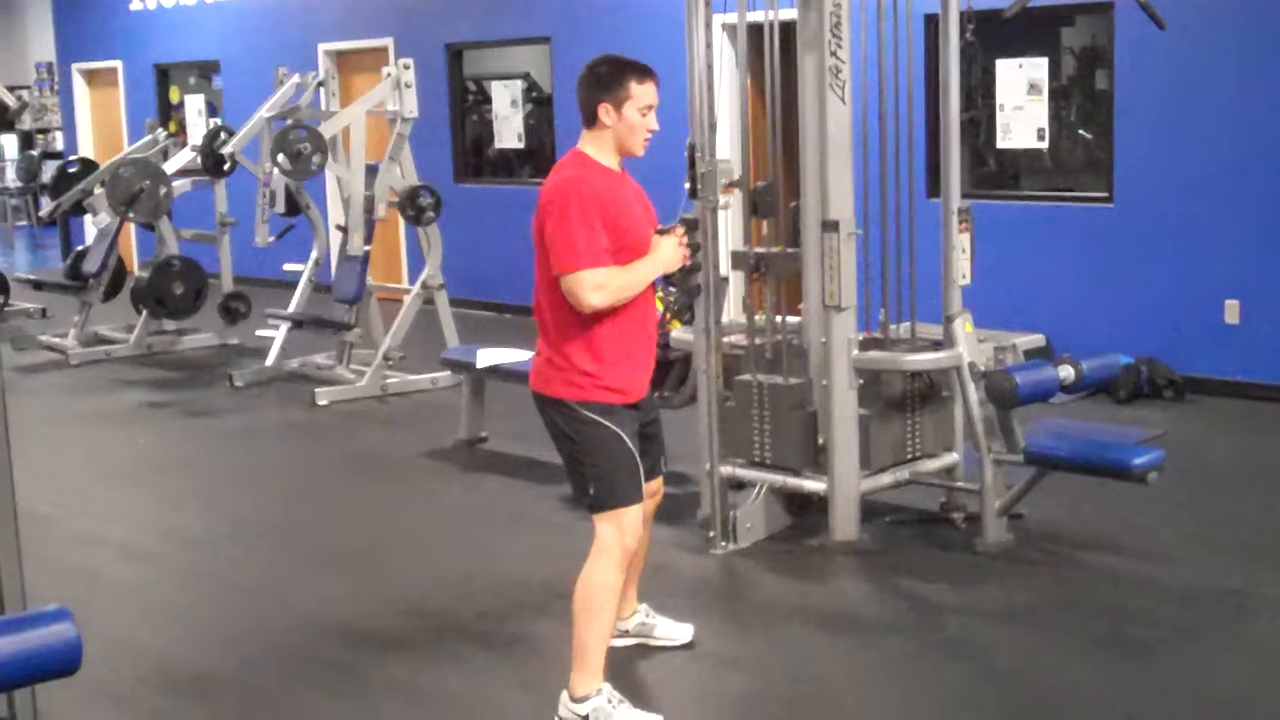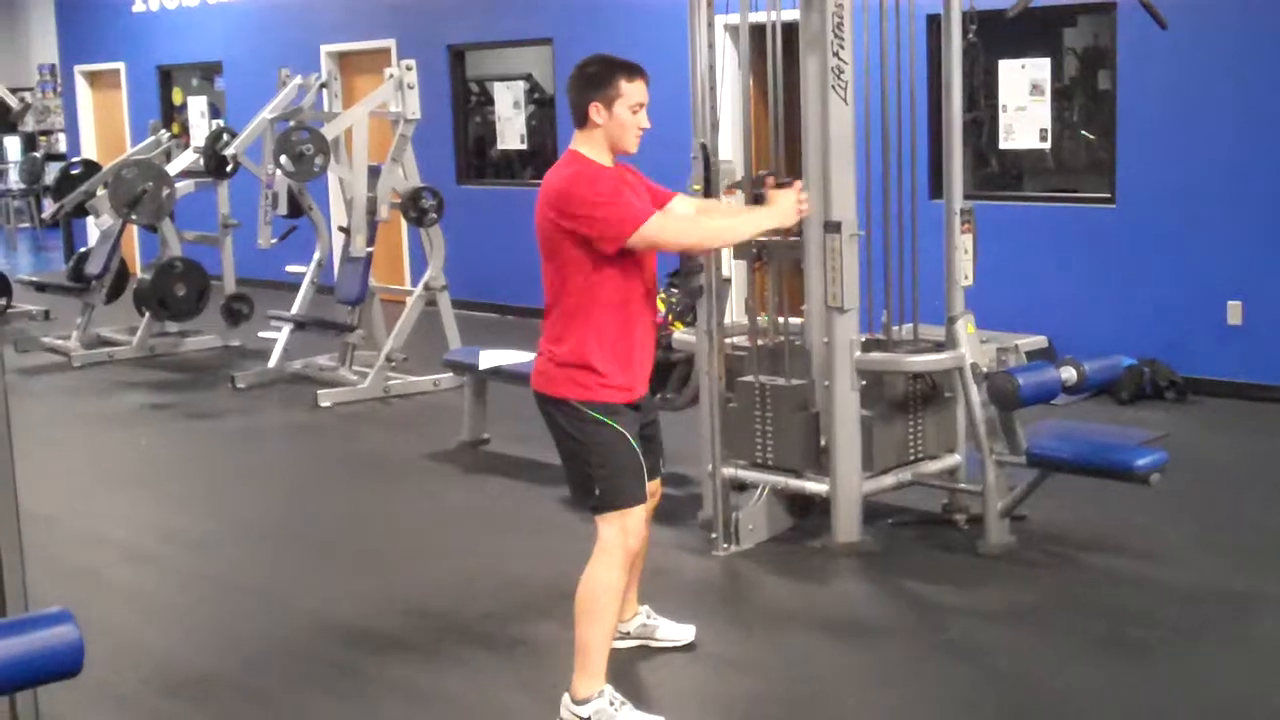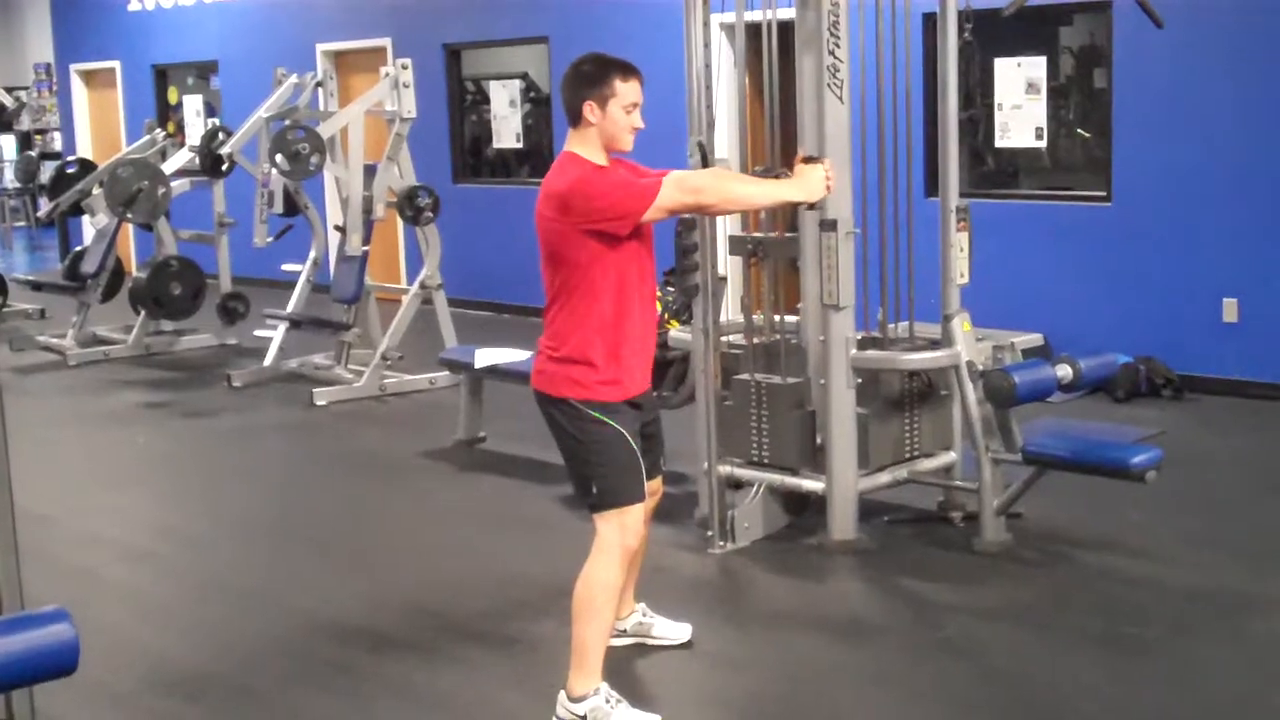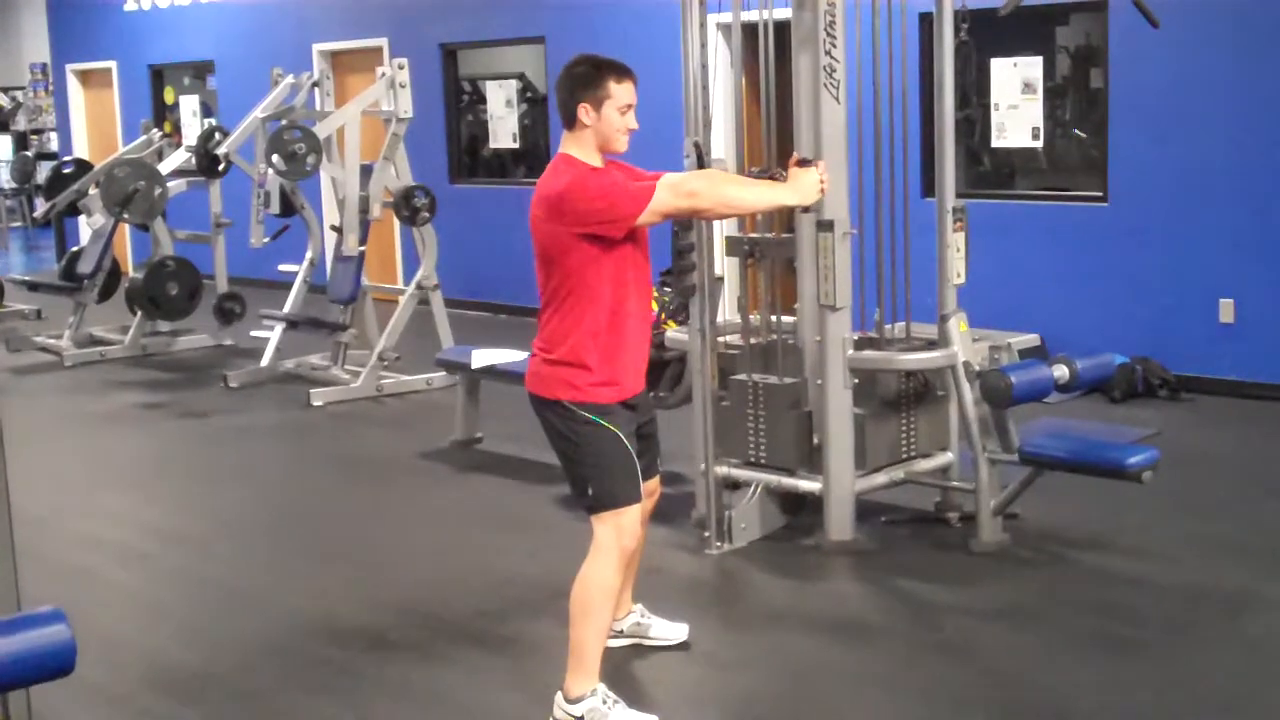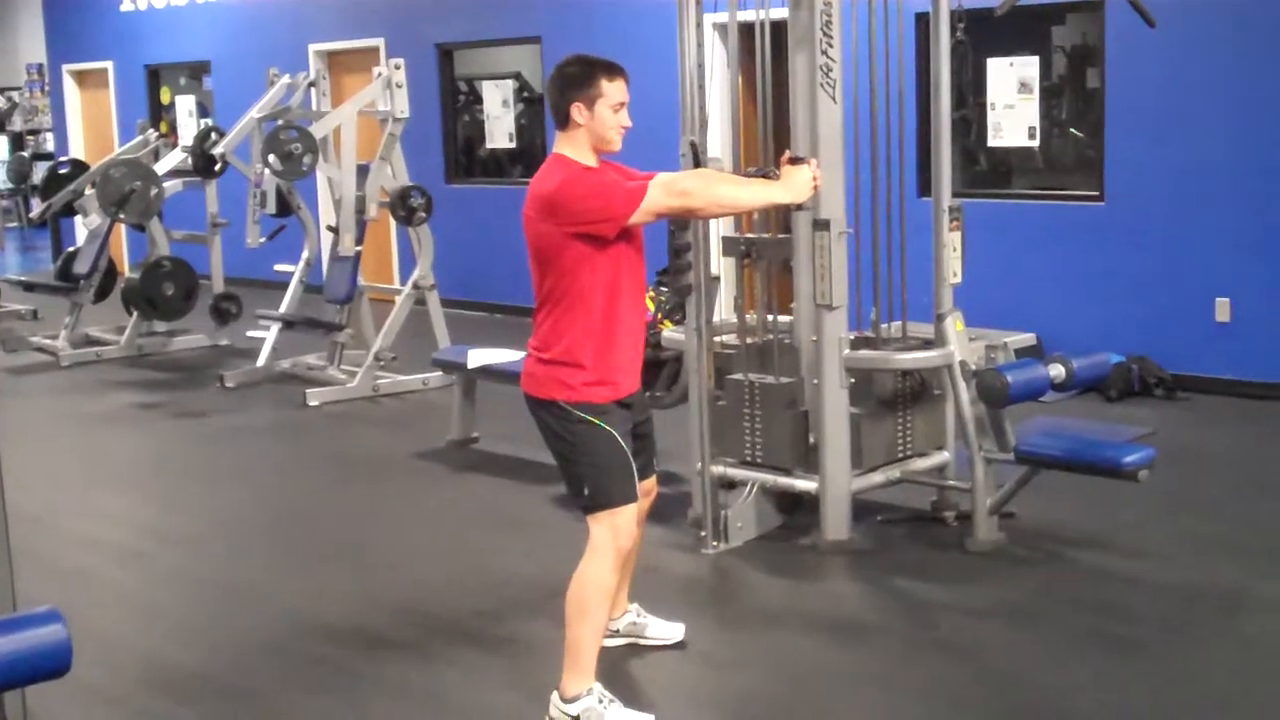
dt=0.4s
person 1, frame 1
left shoulder: (617, 182)
right shoulder: (574, 187)
right elbow: (590, 293)
left wrist: (666, 253)
right wrist: (660, 260)
left hip: (624, 379)
right hip: (586, 389)
left knee: (646, 495)
right knee: (619, 528)
left ankle: (625, 616)
person 1, frame 2
left shoulder: (619, 177)
right shoulder: (577, 186)
left elbow: (691, 211)
right elbow: (679, 233)
left wrist: (767, 208)
right wrist: (771, 217)
left hip: (621, 378)
right hip: (586, 386)
left knee: (645, 495)
right knee: (621, 529)
left ankle: (625, 617)
person 1, frame 3
left shoulder: (613, 173)
right shoulder: (579, 184)
left elbow: (696, 185)
right elbow: (697, 196)
left wrist: (788, 182)
right wrist: (794, 190)
left hip: (621, 377)
right hip: (583, 386)
left knee: (645, 493)
right knee: (619, 529)
left ankle: (623, 616)
person 1, frame 4
left shoulder: (610, 176)
right shoulder: (573, 187)
left elbow: (693, 184)
right elbow: (690, 199)
left wrist: (781, 184)
right wrist: (790, 194)
left hip: (618, 378)
right hip: (579, 388)
left knee: (644, 493)
right knee: (617, 528)
left ankle: (620, 616)
person 1, frame 5
left shoulder: (603, 176)
right shoulder: (566, 186)
left elbow: (685, 184)
right elbow: (682, 198)
left wrist: (774, 183)
right wrist: (782, 193)
left hip: (612, 378)
right hip: (574, 388)
left knee: (640, 492)
right knee: (614, 528)
left ankle: (617, 616)
